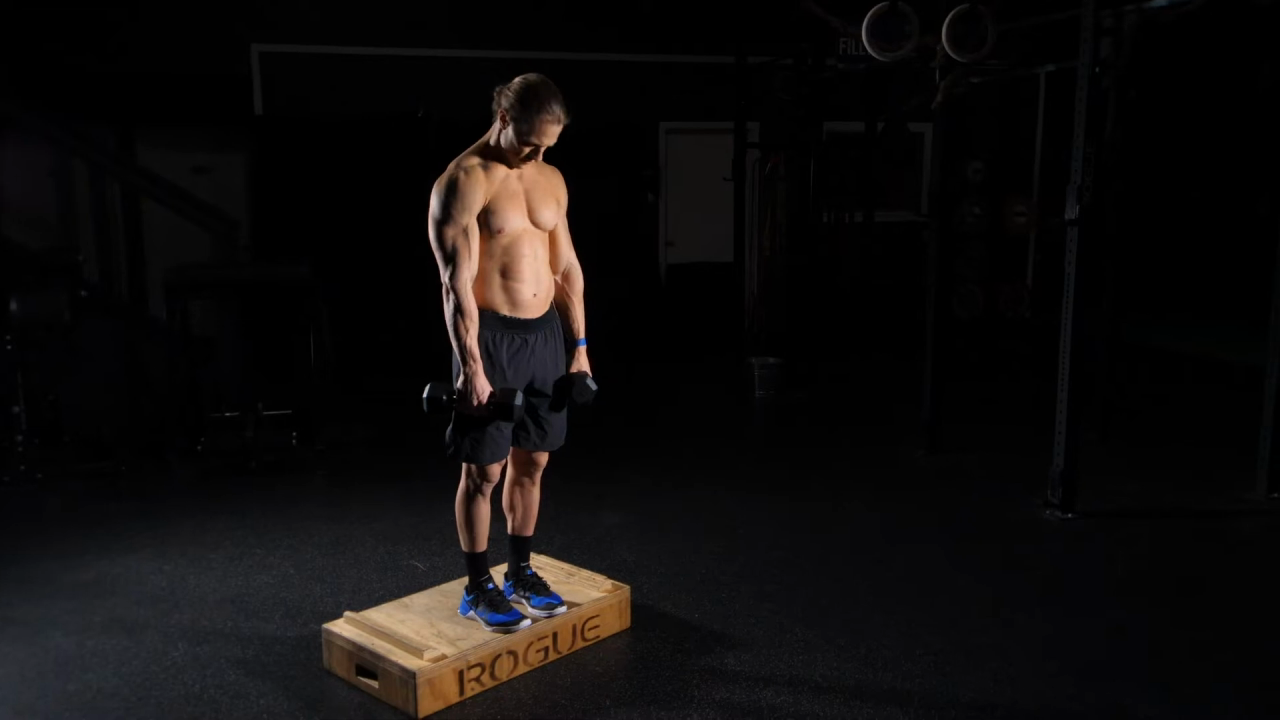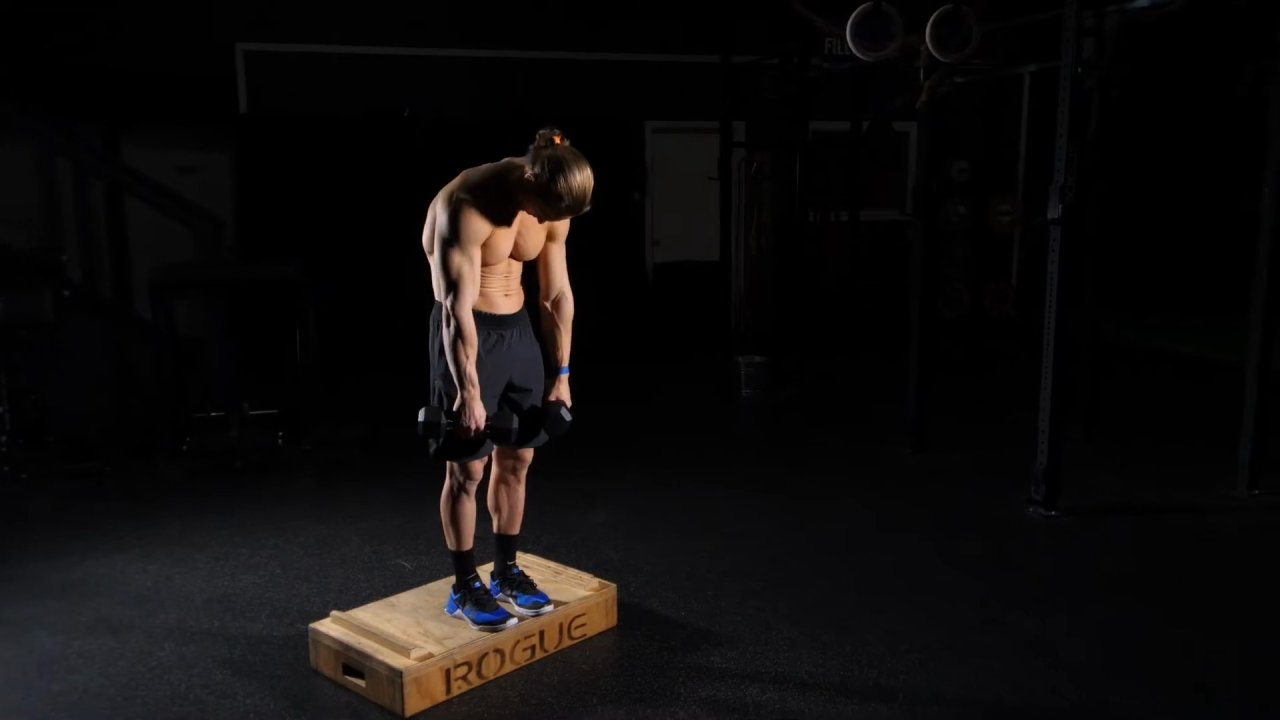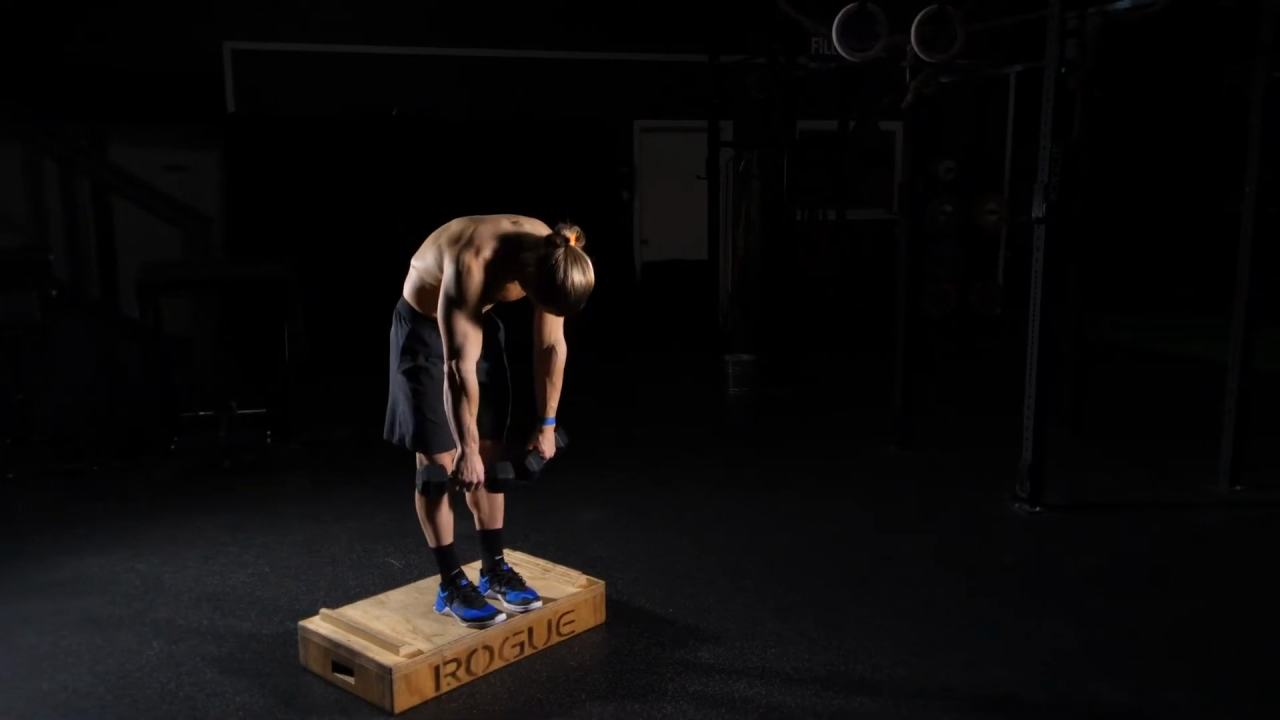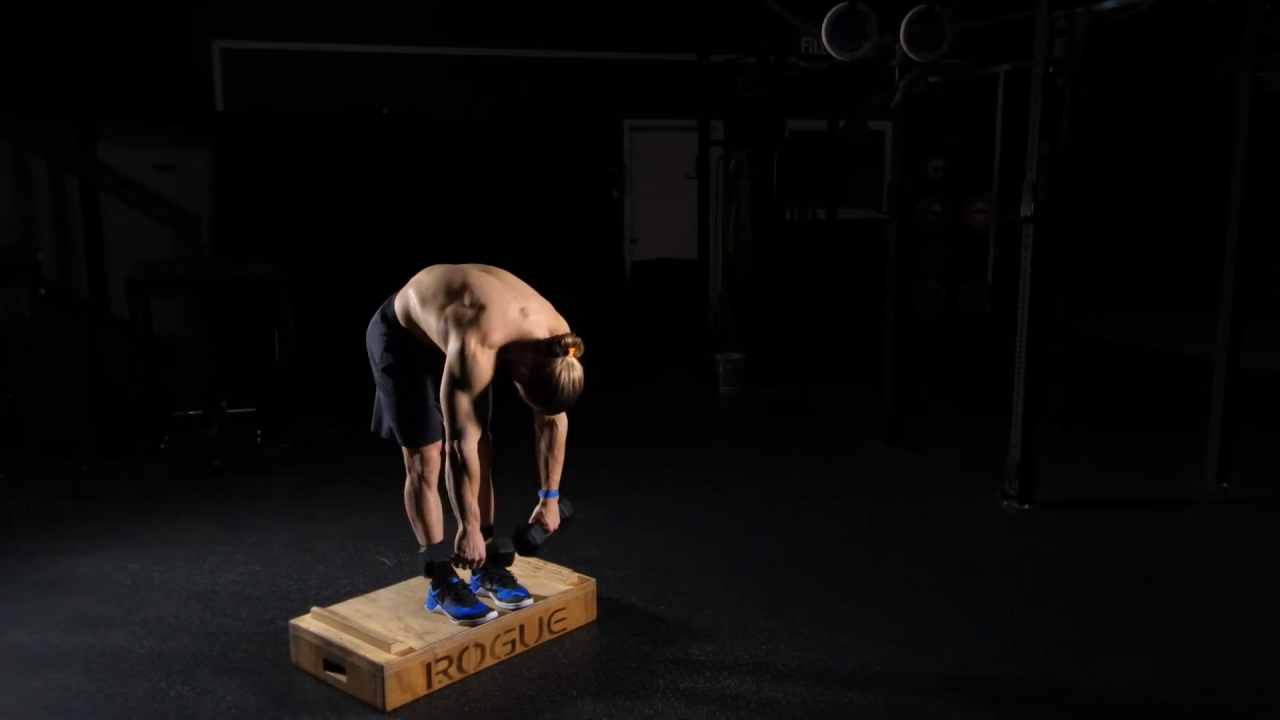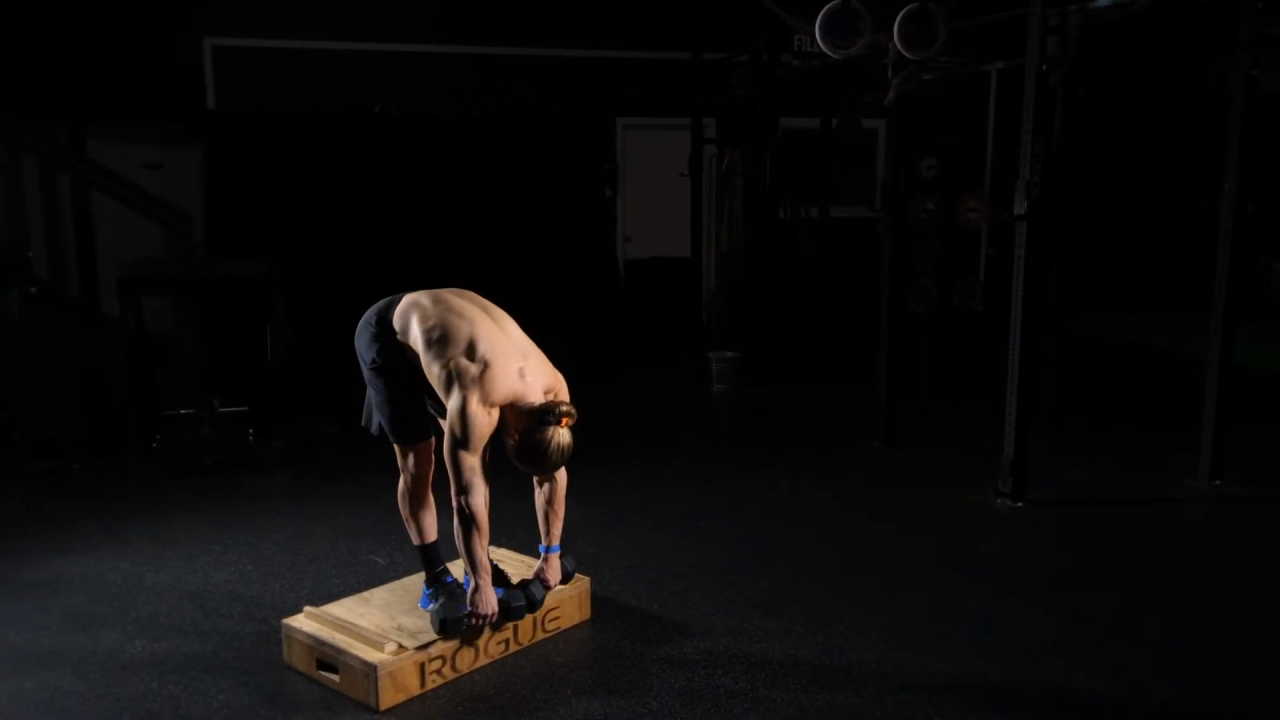
dt=1s
person 1, frame 1
left shoulder: (551, 179)
right shoulder: (463, 182)
left elbow: (566, 268)
right elbow: (457, 285)
left wrist: (579, 346)
right wrist: (471, 366)
left hip: (544, 334)
right hip: (491, 337)
left knee: (532, 462)
right knee: (484, 470)
left ankle: (520, 573)
right ankle: (478, 589)
person 1, frame 2
left shoulder: (551, 210)
right shoulder: (466, 206)
left elbow: (558, 295)
right elbow: (458, 308)
left wrist: (561, 374)
right wrist: (468, 391)
left hip: (517, 329)
right hip: (466, 332)
left knee: (517, 458)
right knee: (468, 466)
left ankle: (507, 572)
right ankle: (465, 587)
person 1, frame 3
left shoulder: (554, 259)
right shoulder: (473, 263)
left elbow: (552, 346)
right elbow: (460, 366)
left wrist: (547, 423)
right wrist: (465, 447)
left hip: (480, 325)
right hip: (423, 329)
left knee: (491, 453)
right knee: (439, 462)
left ankle: (494, 570)
right ankle: (452, 586)
person 1, frame 4
left shoulder: (558, 335)
right shoulder: (477, 344)
left elbow: (553, 419)
right elbow: (460, 444)
left wrist: (549, 496)
right wrist: (469, 528)
left hip: (448, 332)
right hip: (401, 335)
left knee: (483, 449)
right knee: (426, 461)
left ankle: (486, 568)
right ankle: (443, 585)
person 1, frame 5
left shoulder: (553, 388)
right shoulder: (477, 400)
left elbow: (553, 475)
right elbow: (467, 497)
left wrist: (550, 553)
right wrist: (480, 583)
left hip: (442, 320)
right hip: (388, 335)
left knee: (473, 456)
right knee: (417, 462)
left ankle: (480, 565)
right ankle: (437, 582)
